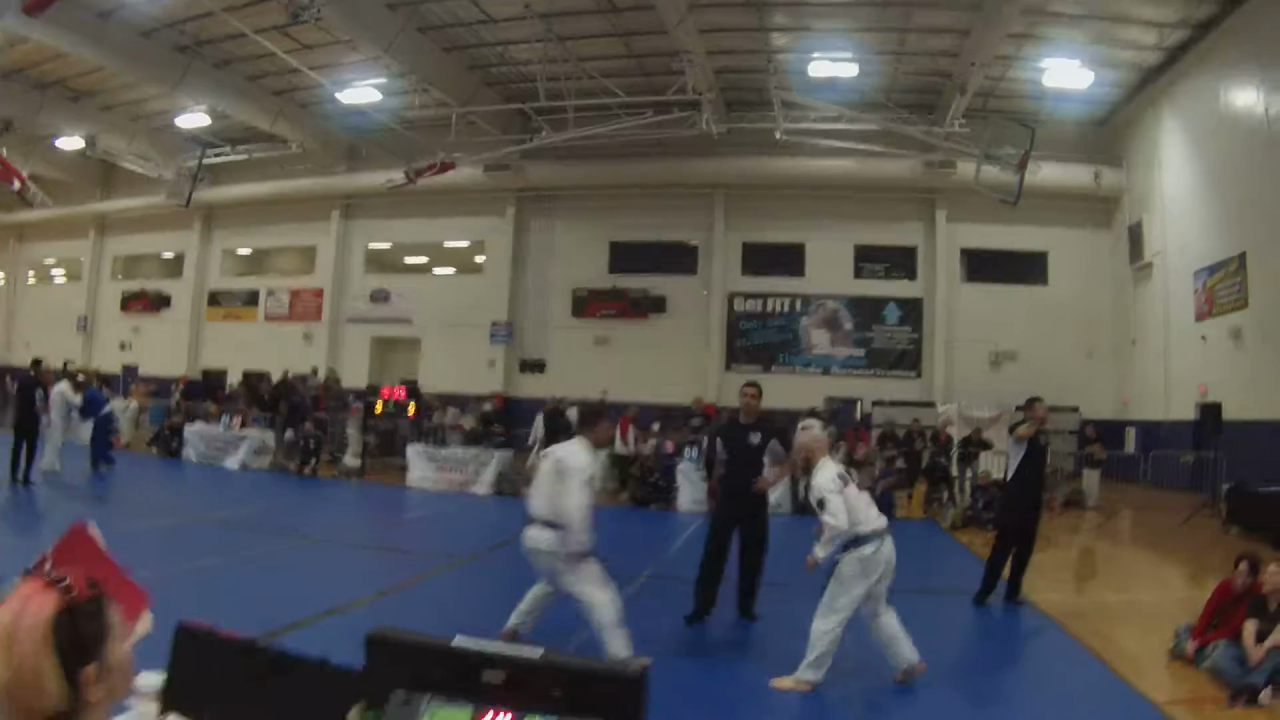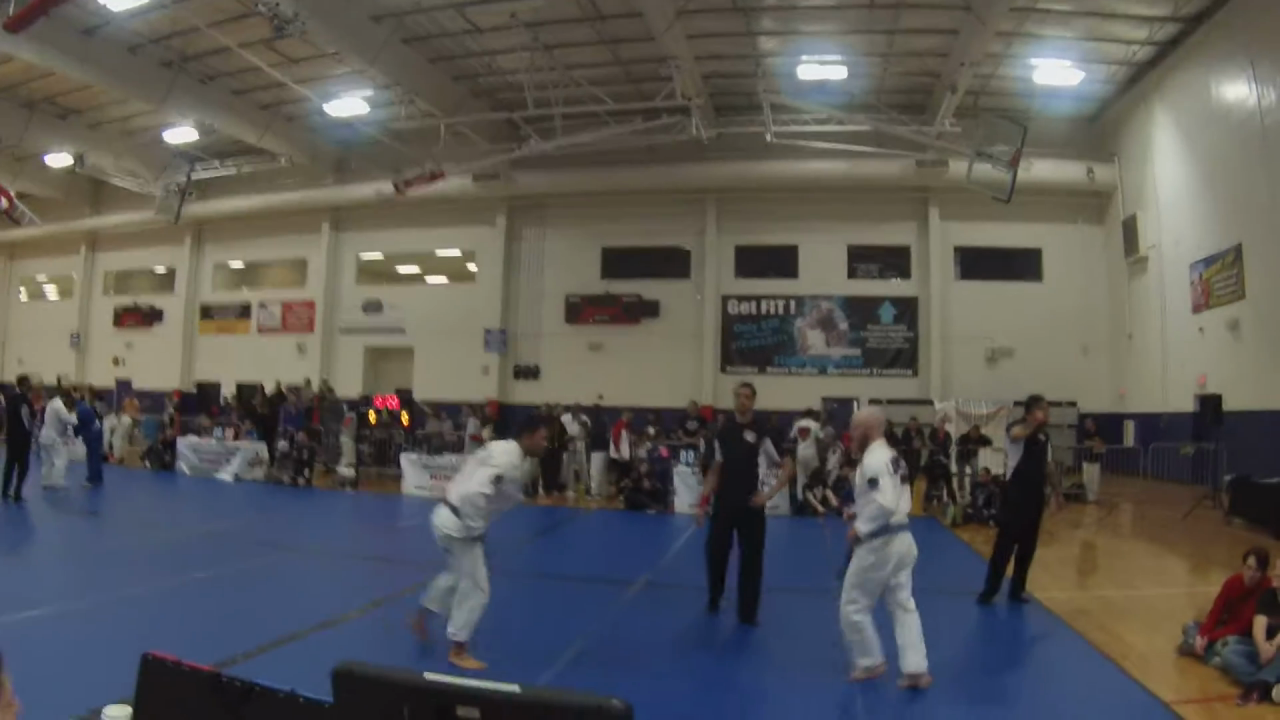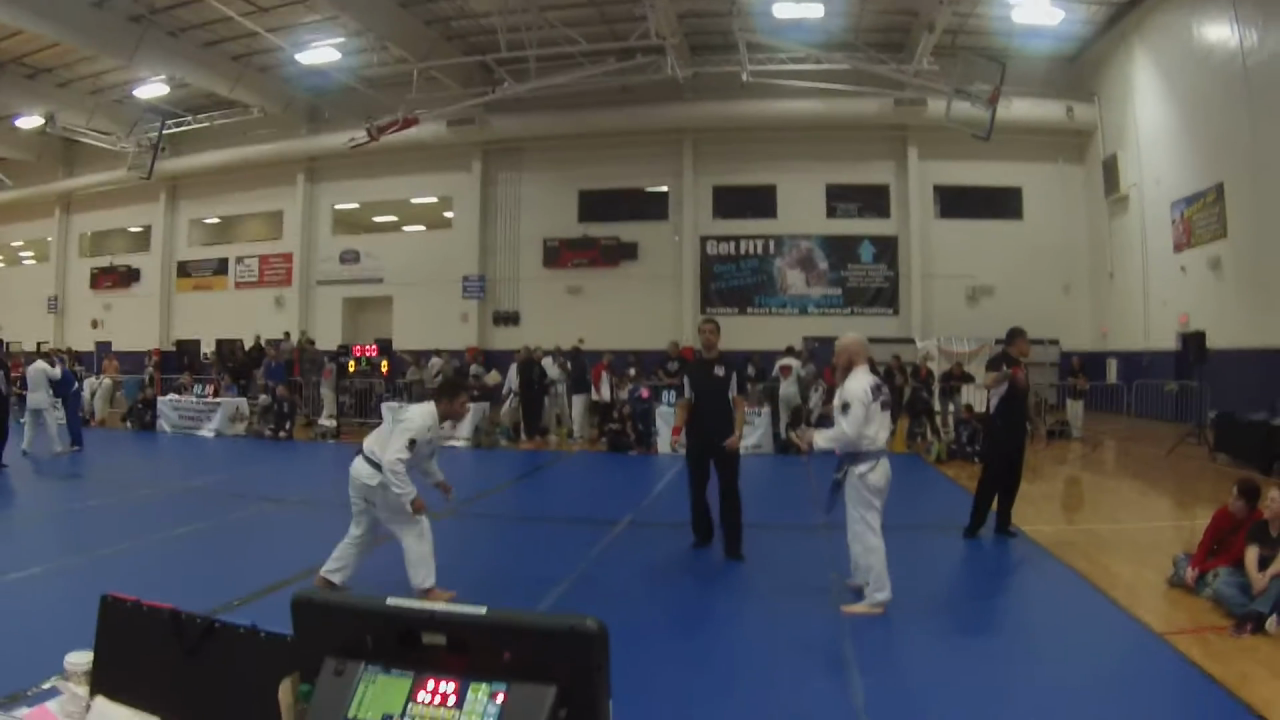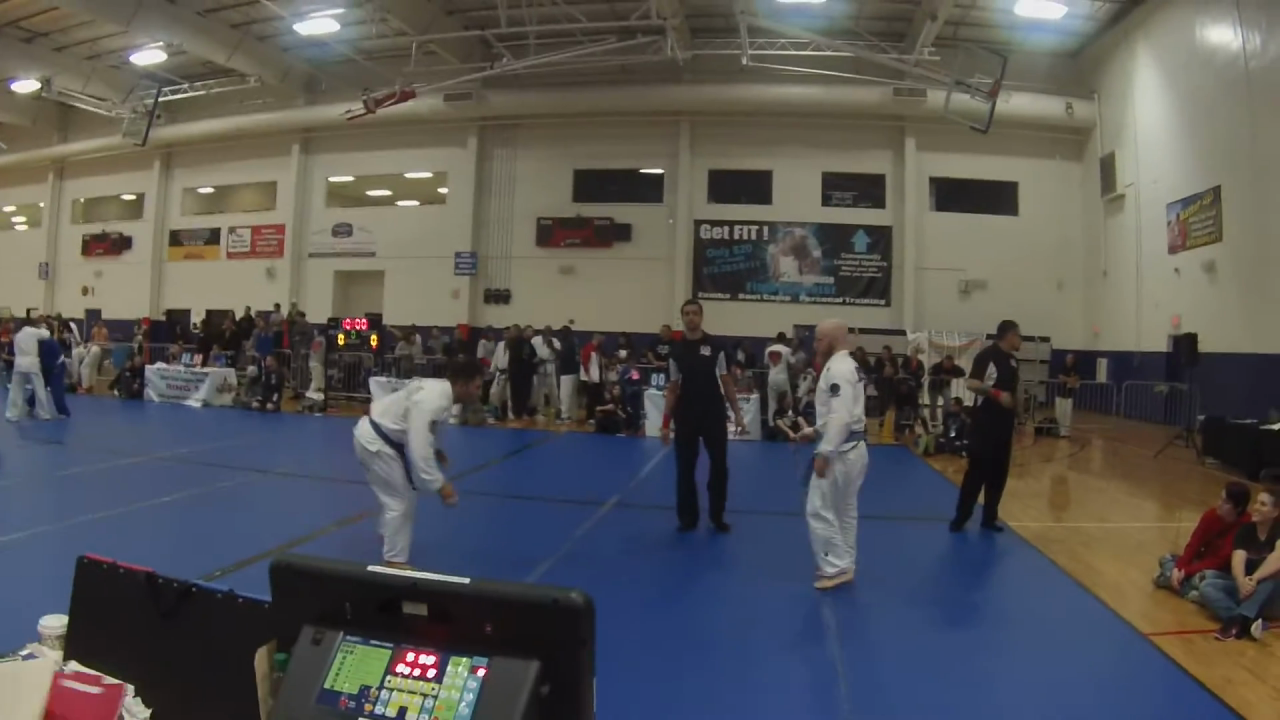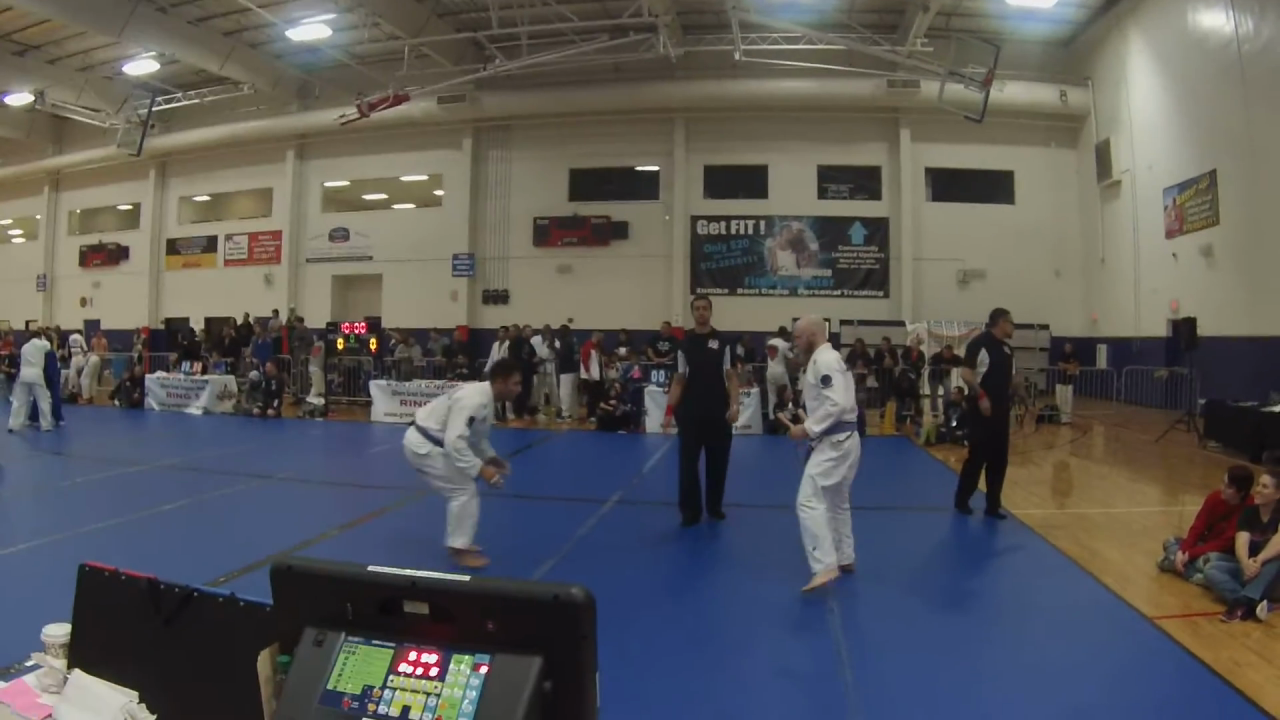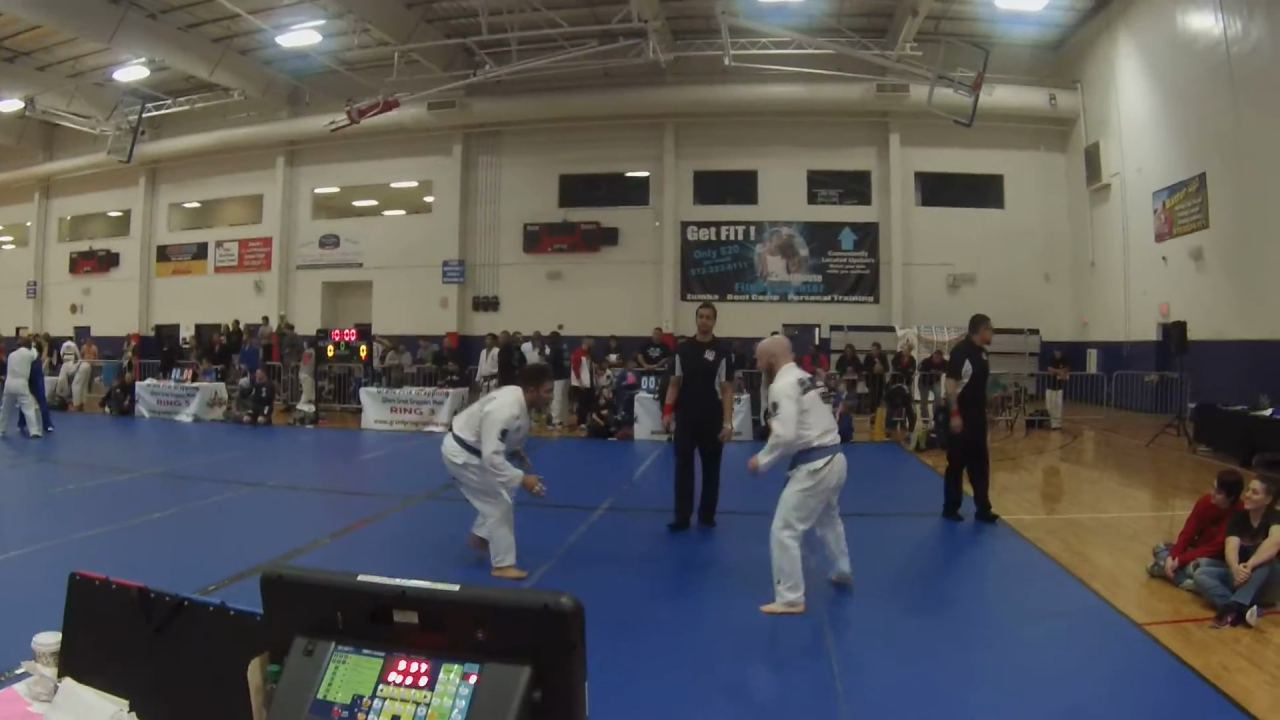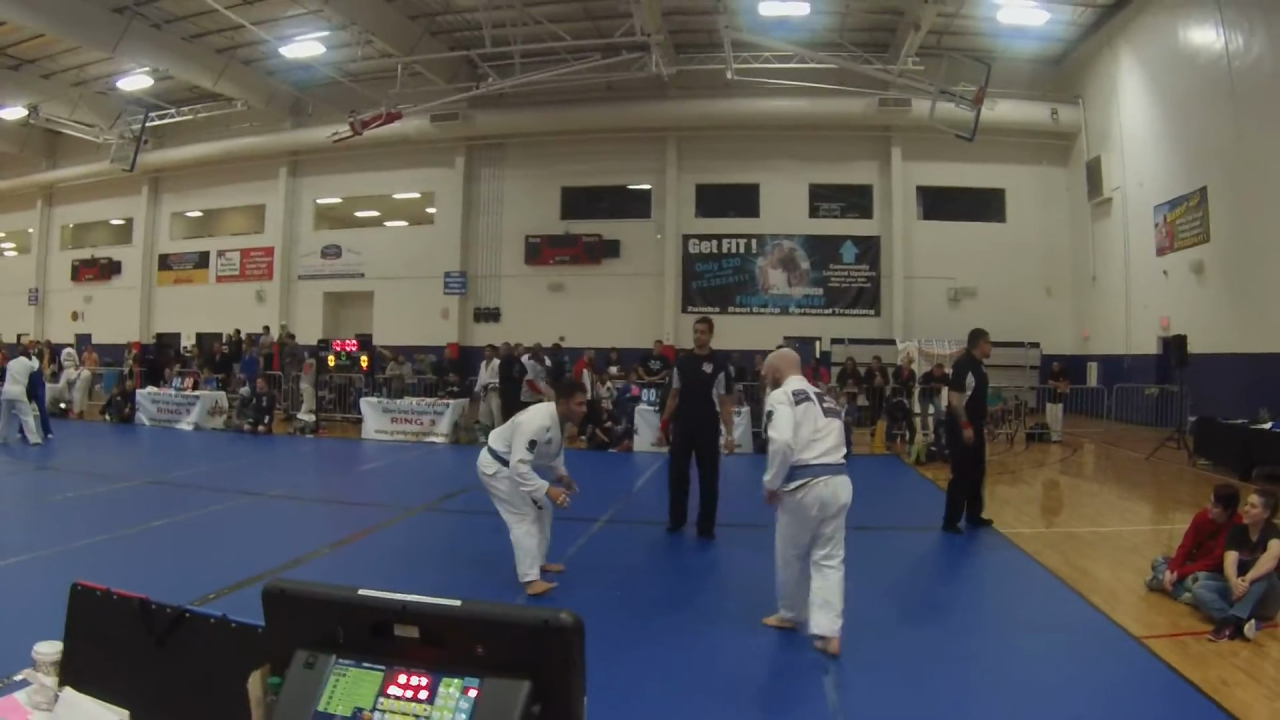
dt=0.4s
person 1, frame 1
left shoulder: (821, 481)
right shoulder: (835, 471)
left elbow: (839, 526)
left wrist: (818, 554)
right wrist: (825, 530)
left hip: (864, 552)
right hip: (881, 546)
left knee: (830, 613)
right knee: (877, 609)
left ankle: (807, 676)
right ankle: (909, 663)
person 1, frame 2
left shoulder: (873, 460)
right shoulder: (891, 457)
left elbow: (884, 504)
left wrist: (860, 527)
right wrist: (861, 511)
left hip: (879, 543)
right hip: (903, 540)
left knee: (853, 605)
right knee: (903, 605)
left ankle: (871, 662)
right ankle: (916, 669)
person 1, frame 3
left shoulder: (853, 386)
right shoulder: (877, 384)
left elbow: (847, 431)
left wrist: (816, 438)
left hip: (863, 468)
right hip: (877, 463)
left knee: (864, 533)
right knee: (864, 529)
left ankle: (875, 599)
right ankle: (868, 577)
person 1, frame 4
left shoulder: (837, 368)
right shoulder: (848, 366)
left elbow: (841, 416)
left wrist: (824, 452)
right wrist: (818, 430)
left hip: (841, 450)
right hip: (854, 447)
left knee: (819, 510)
right knee: (845, 511)
left ankle: (838, 568)
right ankle: (842, 564)
person 1, frame 5
left shoulder: (824, 360)
right shoulder: (826, 359)
left elbow: (836, 404)
left wrist: (808, 428)
right wrist: (812, 429)
left hip: (835, 441)
right hip: (843, 438)
left knee: (809, 501)
right knee: (838, 502)
left ankle: (826, 565)
right ankle: (844, 558)
person 1, frame 6
left shoulder: (782, 385)
right shoulder: (807, 379)
left elbow: (785, 435)
left wrist: (762, 460)
left hip: (813, 467)
right hip: (834, 460)
left knee: (785, 530)
right knee: (827, 519)
left ankle: (791, 599)
right ankle: (842, 571)
person 1, frame 7
left shoulder: (780, 396)
right shoulder: (827, 400)
left elbow: (781, 442)
left wrist: (772, 484)
left hip: (803, 486)
right hip: (839, 483)
left knee: (790, 555)
right knee: (829, 561)
left ankle: (791, 615)
right ankle: (828, 635)
person 2, frame 1
left shoulder: (769, 431)
right shoulder: (725, 430)
left wrist: (772, 480)
right wrist: (715, 496)
left hip: (755, 501)
right hip: (727, 498)
left knee: (752, 556)
right knee: (713, 551)
left ankle: (747, 606)
right ankle: (702, 606)
person 2, frame 2
left shoulder: (762, 432)
right shoulder: (723, 432)
left elbow: (787, 466)
right elbow: (715, 470)
left wrist: (770, 494)
right wrist: (704, 501)
left hip: (750, 504)
right hip: (723, 502)
left knee: (751, 558)
right knee: (715, 552)
left ankle: (747, 611)
right ankle: (715, 596)
person 2, frame 3
left shoulder: (729, 367)
right shoulder: (691, 369)
left elbow: (739, 404)
right elbow: (684, 405)
left wrist: (737, 434)
right wrist: (677, 431)
left hip: (724, 438)
right hip: (697, 438)
left knee: (729, 490)
right knee: (697, 489)
left ankle: (733, 545)
right ankle: (702, 534)
person 2, frame 4
left shoulder: (716, 346)
right shoulder: (677, 351)
left elbow: (727, 382)
right elbow: (672, 389)
left wrist: (738, 414)
right wrist: (666, 423)
left hip: (714, 415)
right hip: (686, 417)
left knee: (719, 465)
right knee: (685, 469)
left ankle: (717, 515)
right ankle: (688, 517)
person 2, frame 5
left shoulder: (722, 342)
right shoulder: (685, 344)
left elbow: (731, 377)
right elbow: (679, 381)
left wrist: (734, 405)
right wrist: (669, 412)
left hip: (718, 412)
right hip: (691, 412)
left knee: (718, 461)
right knee: (688, 462)
left ankle: (714, 506)
right ankle: (691, 511)
person 2, frame 6
left shoulder: (721, 352)
right shoulder: (683, 349)
left elbow: (726, 389)
right elbow: (674, 383)
left wrist: (727, 422)
right wrist: (667, 412)
left hip: (711, 418)
right hip: (685, 417)
left knee: (711, 468)
right knee: (683, 466)
left ankle: (706, 514)
right ankle: (682, 517)
person 2, frame 7
left shoulder: (719, 365)
right shoulder: (682, 362)
left elbow: (726, 403)
right elbow: (673, 396)
left wrist: (729, 435)
right wrist: (663, 426)
left hip: (707, 428)
right hip: (682, 427)
left knee: (708, 478)
right knee: (677, 475)
left ankle: (706, 526)
right ankle: (677, 519)
person 3, frame 1
left shoulder: (557, 451)
right shoulder: (583, 460)
left elbow: (536, 493)
right elbow: (574, 509)
right wrist: (580, 548)
left hip: (534, 534)
right hip: (556, 539)
left knee: (548, 586)
right knee: (601, 596)
left ankle: (512, 630)
right ankle: (620, 658)
person 3, frame 2
left shoulder: (506, 453)
right shoulder: (506, 462)
right elbow: (472, 495)
right wrist: (476, 530)
left hip: (449, 519)
right hip: (457, 525)
left knee: (459, 574)
right knee: (475, 588)
left ankle: (424, 615)
right ankle: (457, 649)
person 3, frame 3
left shoulder: (428, 416)
right shoulder: (419, 423)
left elbow: (424, 455)
right elbow: (393, 462)
left wrist: (438, 479)
right wrist: (411, 497)
left hip: (363, 470)
right hip: (376, 477)
left knee: (361, 531)
right knee: (415, 528)
left ankle: (328, 577)
right ankle: (426, 589)
person 3, frame 4
left shoulder: (440, 390)
right shoulder: (433, 402)
right elbow: (419, 450)
left wrist: (434, 449)
right wrist: (440, 484)
left hip: (375, 434)
right hip: (374, 441)
right knee: (401, 501)
left ankle: (388, 531)
right ankle: (394, 560)
person 3, frame 5
left shoulder: (484, 396)
right shoulder: (473, 400)
left elbow: (474, 434)
right elbow: (455, 442)
left wrist: (491, 457)
right wrist: (480, 469)
left hip: (430, 442)
right hip: (423, 445)
left knee: (465, 489)
right knee: (465, 491)
left ankle: (458, 545)
right ankle: (460, 549)
person 3, frame 6
left shoulder: (517, 395)
right shoulder: (504, 411)
right elbow: (492, 457)
left wrist: (515, 451)
right wrist: (522, 479)
left hip: (470, 449)
right hip: (462, 454)
left knee: (497, 495)
right knee: (498, 506)
left ankle: (481, 535)
right ankle: (502, 565)
person 3, frame 7
left shoulder: (559, 417)
right shoulder: (535, 423)
left elbow: (551, 449)
right elbow: (519, 467)
left wrist: (561, 474)
right wrist: (547, 489)
left hip: (514, 465)
right hip: (496, 466)
left knee: (542, 510)
right knee: (525, 518)
left ankle: (539, 562)
right ankle: (531, 580)
person 4, frame 1
left shoulder: (1043, 437)
right shoulder: (1017, 428)
right elbow: (1022, 433)
right wrist: (1037, 420)
left hip: (1033, 499)
right hip: (1015, 497)
left knee: (1025, 547)
right knee: (1004, 544)
left ankle: (1013, 591)
right ankle: (985, 590)
person 4, frame 2
left shoulder: (1043, 435)
right shoulder: (1017, 426)
right elbow: (1014, 434)
left wrist: (1055, 490)
right wrist: (1035, 421)
left hip: (1036, 496)
right hip: (1016, 495)
left knee: (1028, 545)
right knee: (1006, 543)
left ankle: (1017, 589)
right ankle: (990, 590)
person 4, frame 3
left shoulder: (1021, 366)
right shoulder: (998, 361)
right elbow: (988, 382)
left wrist: (1032, 421)
right wrist: (1012, 373)
left hip: (1017, 429)
right hip: (999, 429)
left knee: (1012, 478)
right knee: (991, 477)
left ankle: (1003, 523)
right ankle: (975, 524)
person 4, frame 4
left shoulder: (1012, 360)
right shoulder: (987, 356)
right elbow: (971, 384)
left wrist: (1018, 418)
right wrist: (996, 394)
left hip: (1004, 424)
right hip: (985, 423)
left knee: (999, 472)
right knee: (977, 471)
left ankle: (989, 517)
right ankle: (961, 517)
person 4, frame 5
left shoulder: (1007, 348)
right shoulder: (979, 343)
left elbow: (1013, 379)
right elbow: (966, 373)
left wrist: (1027, 402)
right wrist: (980, 396)
left hip: (1002, 410)
right hip: (983, 410)
left knee: (999, 459)
right knee: (977, 456)
left ankle: (993, 505)
right ankle: (961, 499)
person 4, frame 6
left shoulder: (981, 352)
right shoulder: (961, 351)
right elbow: (950, 385)
left wrist: (986, 410)
right wrist: (954, 414)
left hip: (977, 416)
right hip: (961, 418)
left knee: (980, 463)
right knee: (957, 463)
left ankle: (983, 509)
right ankle: (950, 509)
person 4, frame 7
left shoulder: (978, 365)
right shoulder: (963, 365)
right elbow: (955, 399)
left wrist: (986, 422)
right wrist: (964, 426)
left hip: (975, 428)
right hip: (962, 429)
left knee: (977, 473)
right knee: (961, 475)
left ankle: (974, 515)
right ankle: (951, 522)
